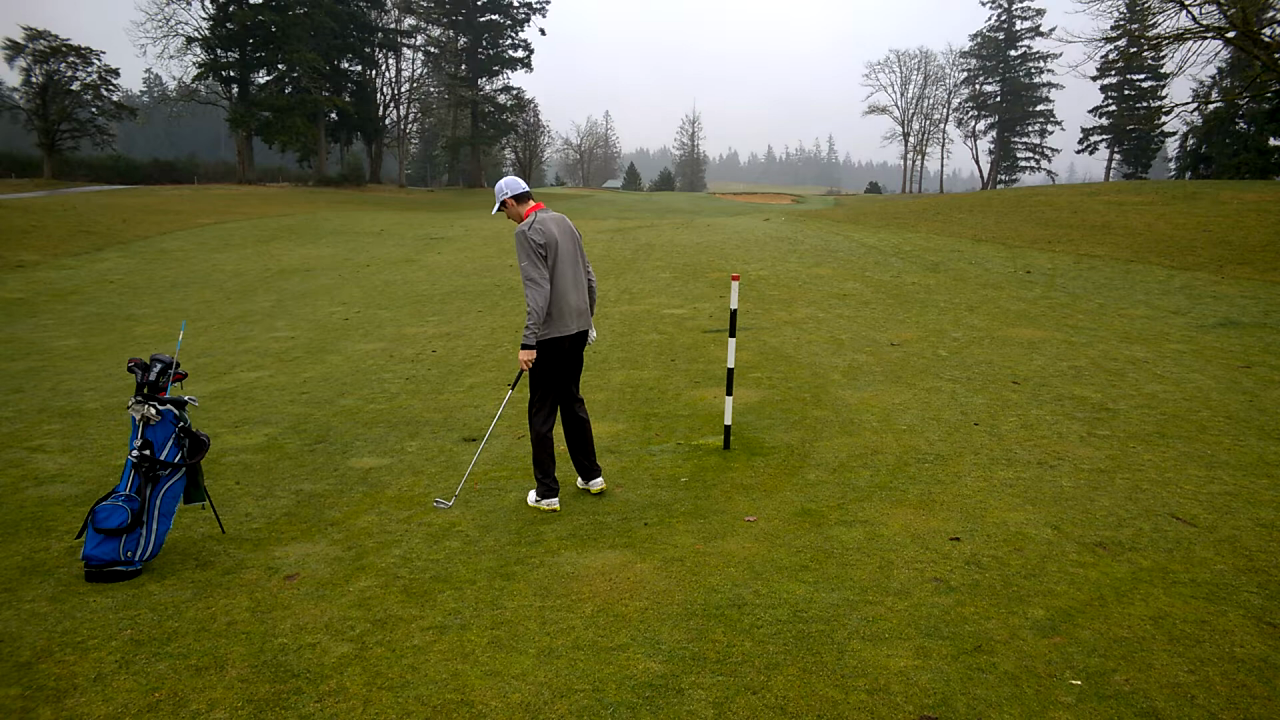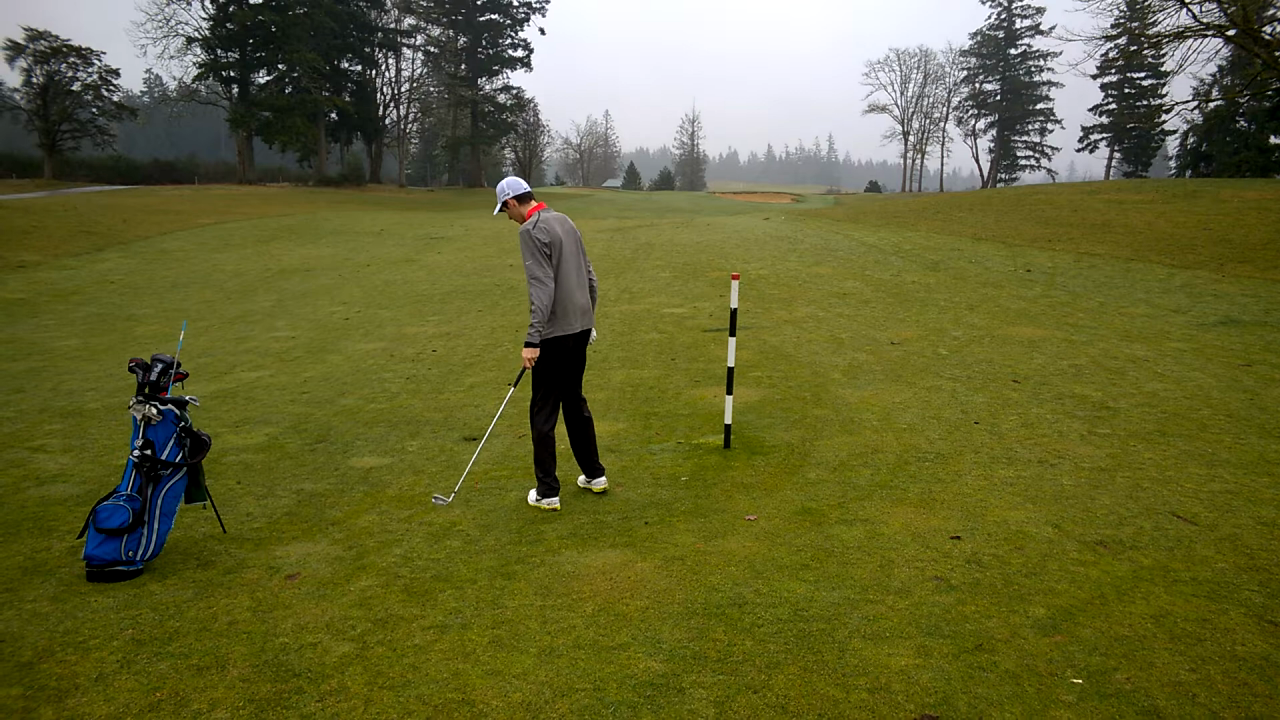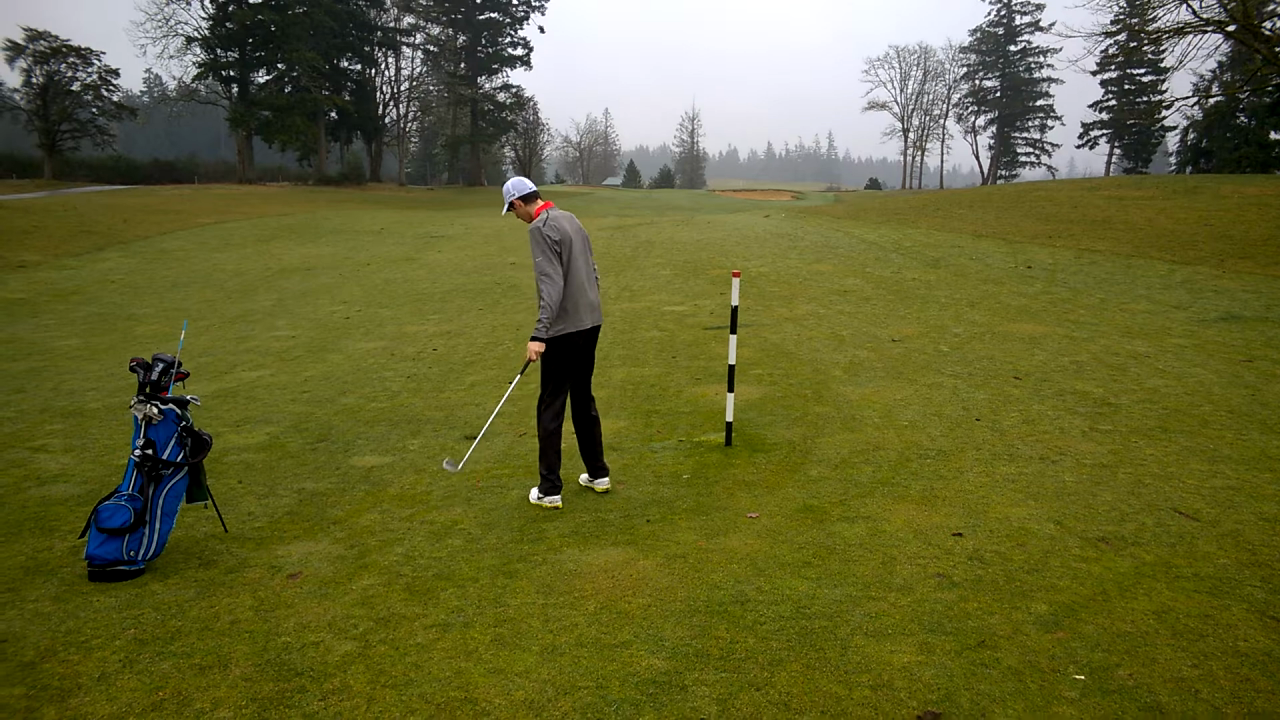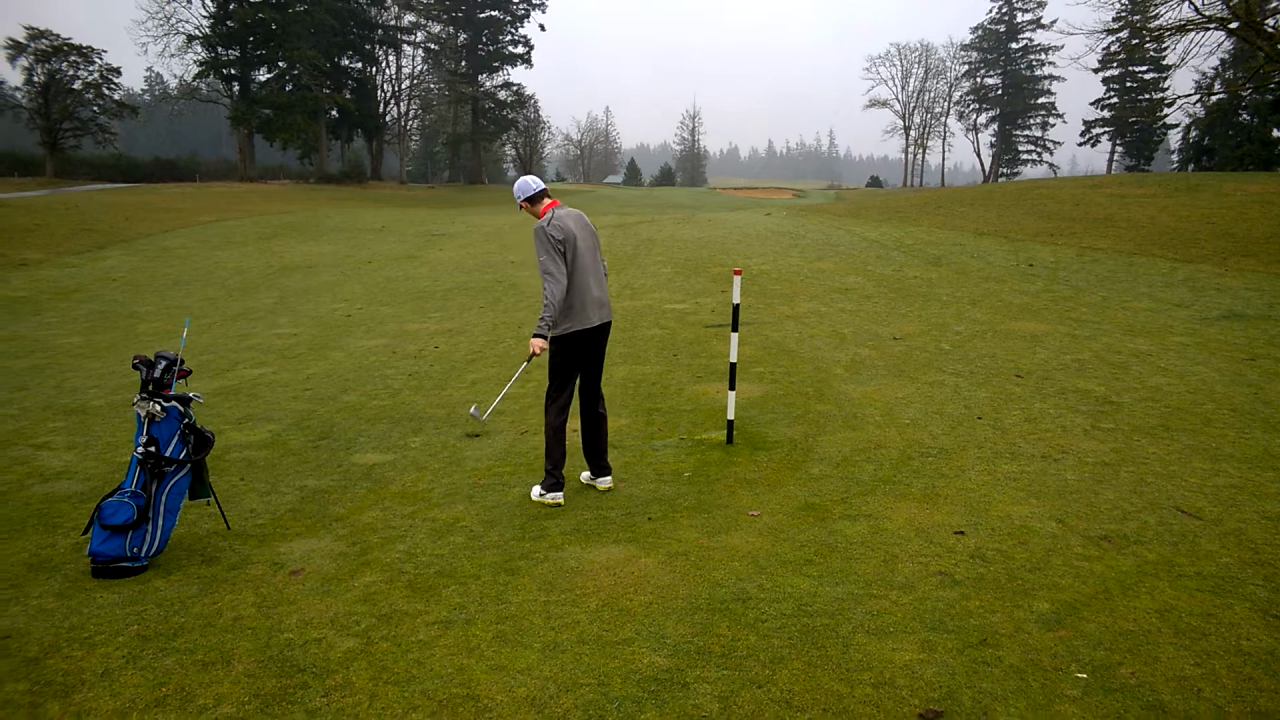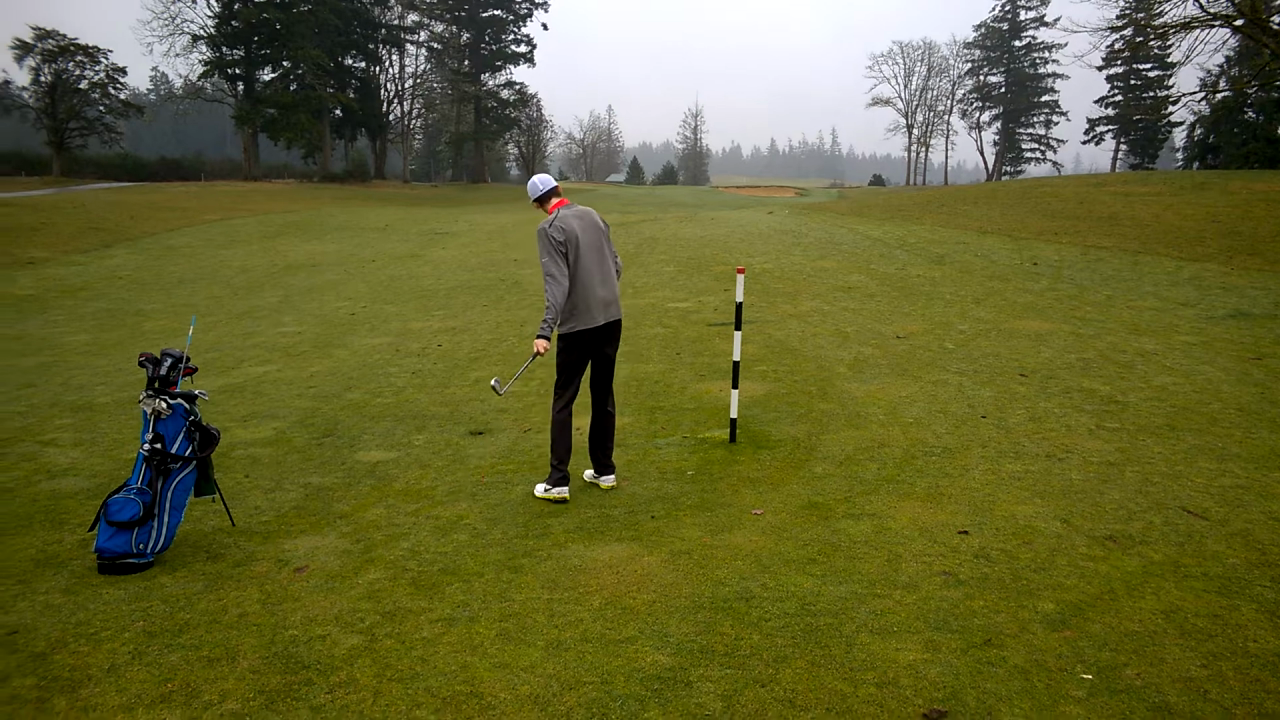
dt=0.1s
person 1, frame 1
left shoulder: (527, 231)
right shoulder: (563, 221)
left elbow: (538, 290)
right elbow: (589, 276)
left wrist: (528, 342)
right wrist: (588, 319)
left hip: (552, 333)
right hip: (577, 327)
left knee: (542, 411)
right knee: (571, 400)
left ankle: (547, 491)
right ankle: (591, 474)
person 1, frame 2
left shoulder: (531, 231)
right shoulder: (564, 221)
left elbow: (542, 289)
right elbow: (589, 276)
left wrist: (532, 339)
right wrist: (589, 318)
left hip: (556, 331)
right hip: (579, 326)
left knee: (544, 410)
right knee: (574, 400)
left ankle: (547, 490)
right ankle: (594, 473)
person 1, frame 3
left shoulder: (540, 228)
right shoulder: (570, 220)
left elbow: (551, 285)
right elbow: (593, 273)
left wrist: (539, 335)
left hip: (564, 328)
right hip: (591, 322)
left knee: (551, 407)
right knee: (583, 397)
left ankle: (550, 489)
right ankle: (598, 473)
person 1, frame 4
left shoulder: (546, 227)
right shoulder: (580, 217)
left elbow: (555, 283)
left wrist: (542, 331)
left hip: (571, 325)
right hip: (600, 319)
left knee: (558, 402)
right knee: (592, 394)
left ankle: (552, 485)
right ankle: (601, 471)
person 1, frame 5
left shoulder: (550, 229)
right shoulder: (593, 215)
left elbow: (557, 284)
right elbow: (615, 264)
left wrist: (545, 332)
left hip: (578, 323)
right hip: (610, 316)
left knee: (564, 399)
right knee: (603, 393)
left ankle: (558, 480)
right ankle: (604, 469)
